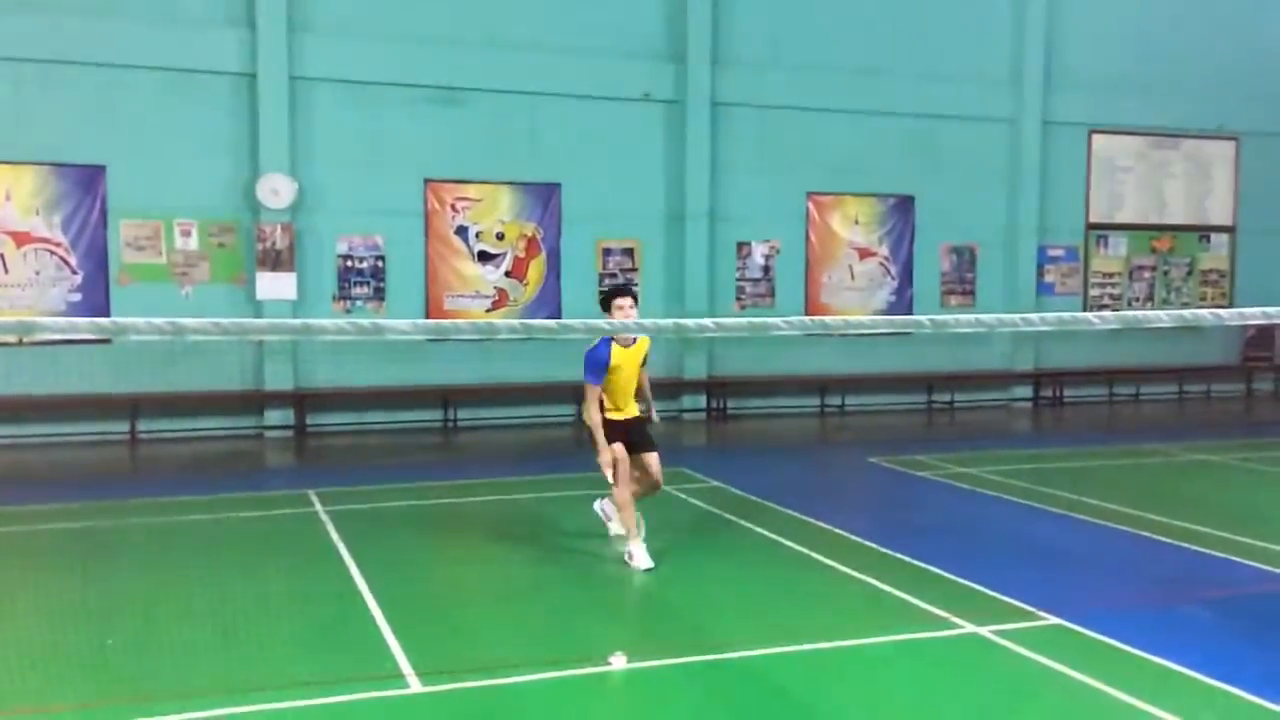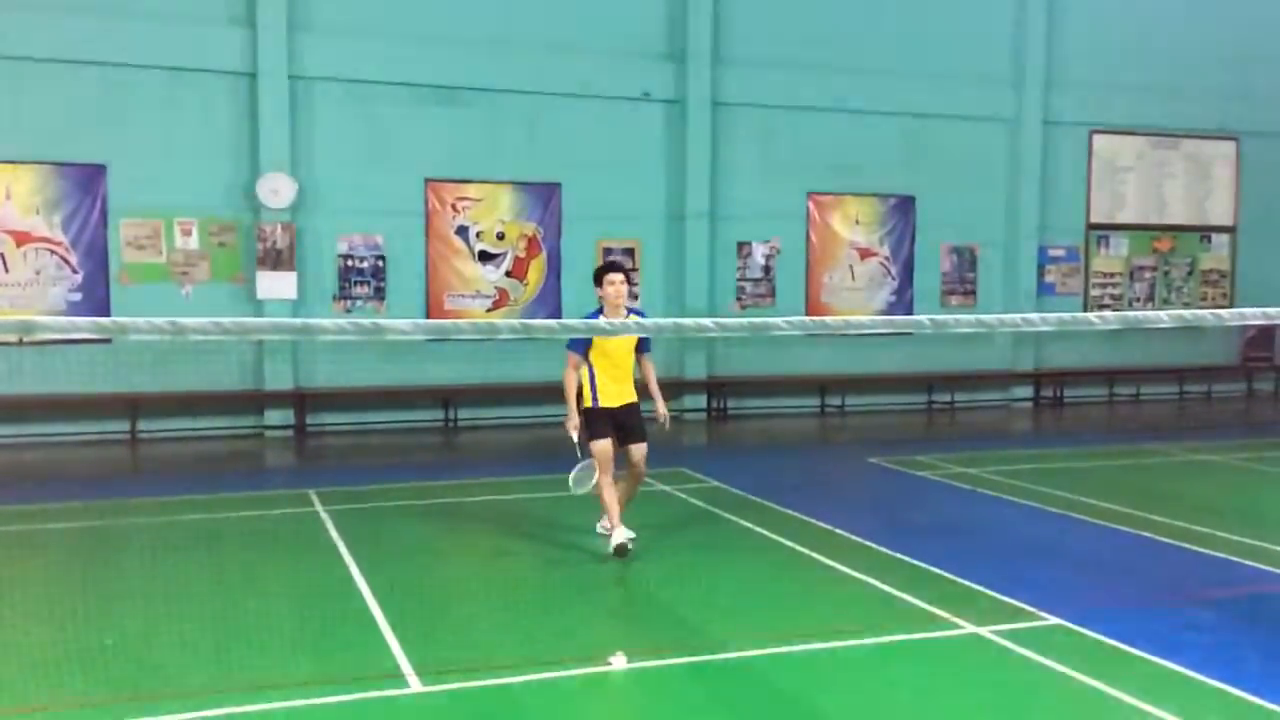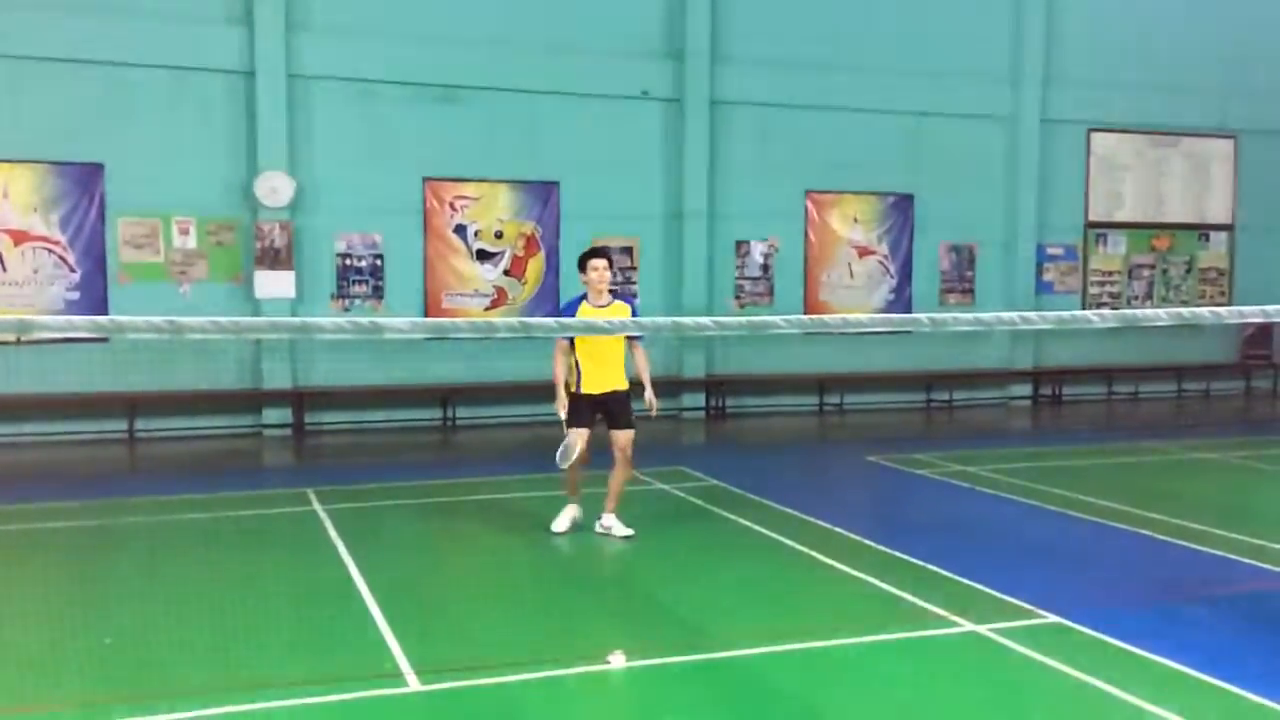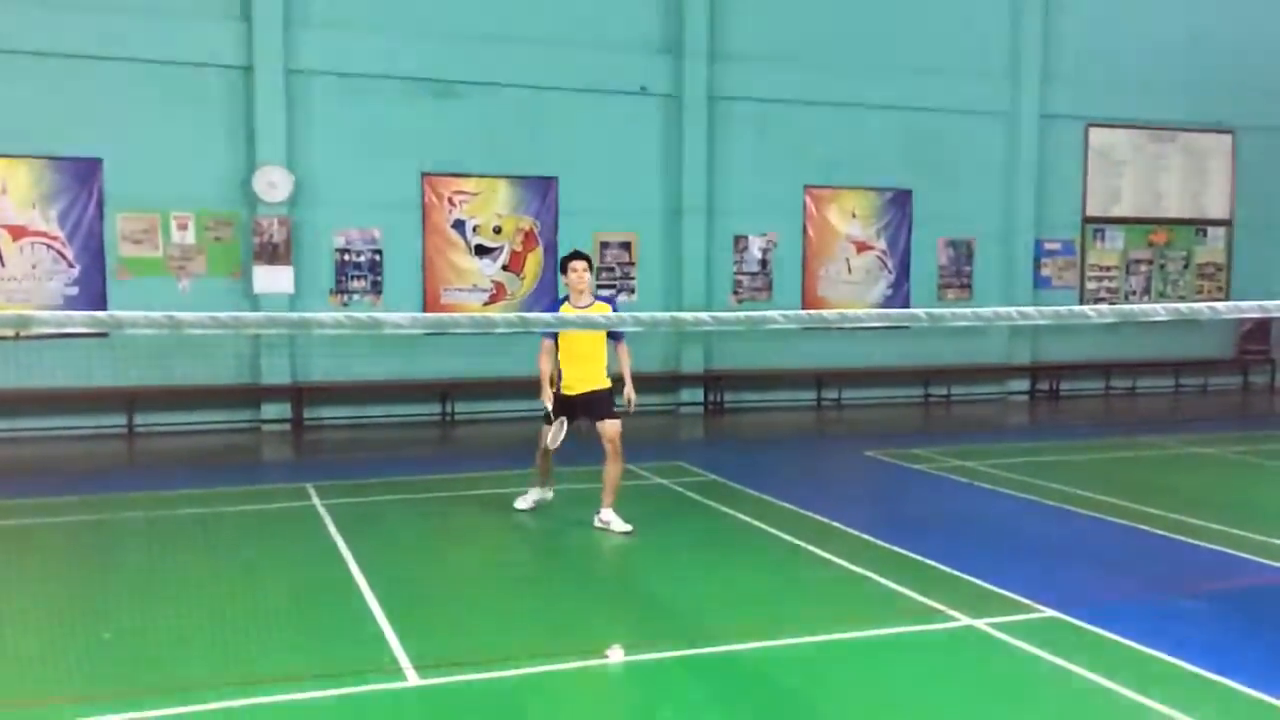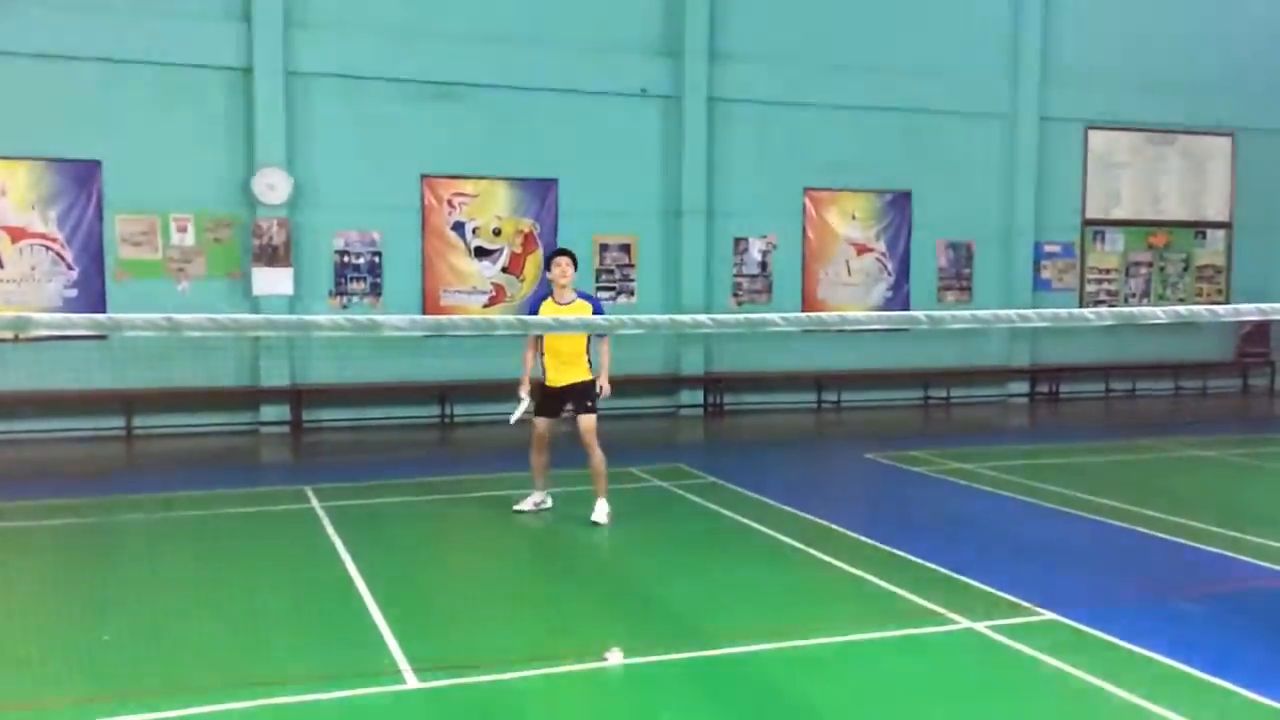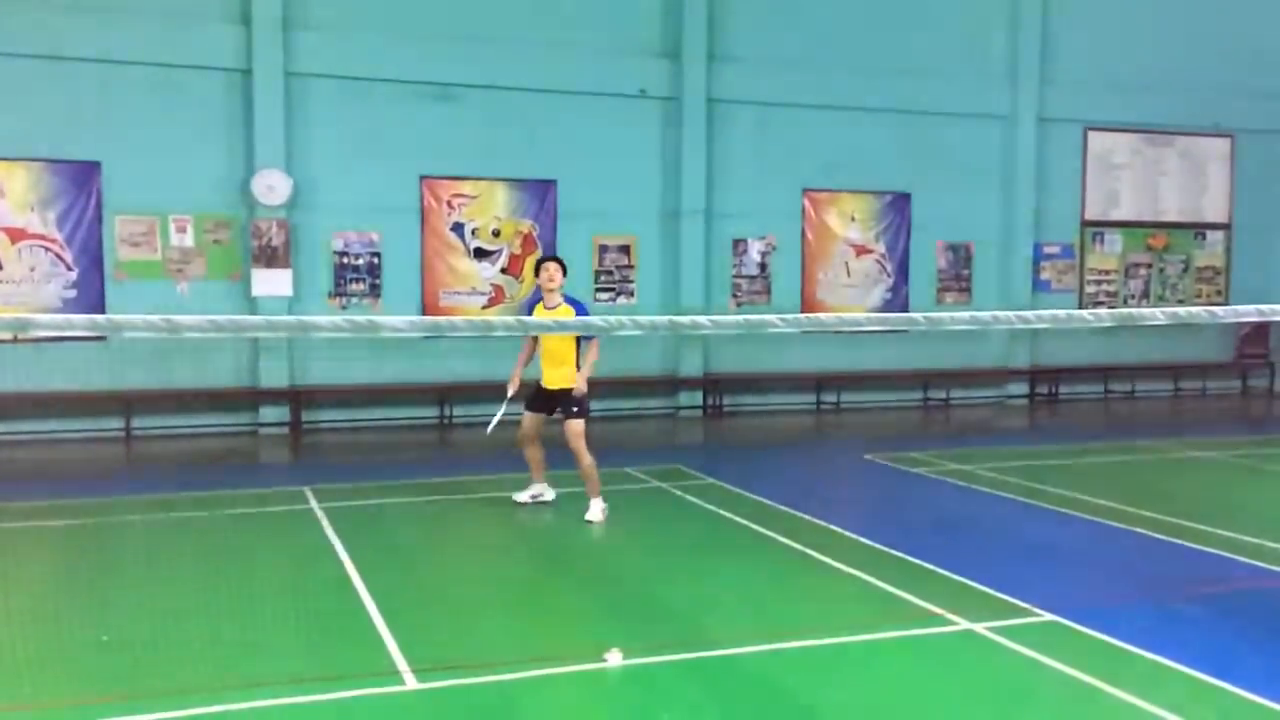
dt=0.2s
person 1, frame 1
left shoulder: (644, 338)
right shoulder: (599, 351)
right elbow: (591, 400)
left wrist: (650, 405)
right wrist: (602, 446)
left hip: (631, 414)
right hip: (603, 416)
left knee: (654, 478)
right knee: (623, 469)
left ankle: (609, 504)
right ankle: (633, 544)
person 1, frame 2
left shoulder: (640, 321)
right elbow: (572, 369)
left wrist: (658, 399)
right wrist: (572, 413)
left hip: (628, 404)
right hip: (596, 405)
left knee: (638, 468)
right knee: (605, 465)
left ankle: (610, 519)
right ankle: (616, 533)
person 1, frame 3
left shoulder: (627, 307)
right shoulder: (572, 310)
left elbow: (637, 348)
right elbow: (561, 353)
left wrist: (648, 386)
right wrist: (561, 393)
left hip: (616, 390)
right hip: (582, 391)
left knee: (624, 453)
right knee: (575, 452)
left ankle: (608, 516)
right ankle: (572, 507)
person 1, frame 4
left shoulder: (608, 309)
right shoulder: (555, 311)
left elbow: (621, 346)
right elbow: (546, 352)
left wrist: (628, 382)
right wrist: (546, 387)
left hip: (599, 389)
right hip: (564, 391)
left knee: (614, 445)
right knee: (546, 444)
left ankle: (606, 512)
right ankle: (541, 489)
person 1, frame 5
left shoulder: (590, 304)
right shoulder: (538, 304)
left elbow: (604, 340)
right elbow: (532, 343)
left wrist: (604, 374)
right wrist: (526, 378)
left hip: (582, 382)
right hip: (550, 383)
left knee: (589, 439)
right knee: (539, 438)
left ankle: (602, 501)
right ankle: (541, 495)
person 1, frame 6
left shoulder: (576, 309)
right shoulder: (534, 308)
left elbow: (592, 346)
left wrist: (583, 376)
right wrist: (518, 372)
left hip: (570, 386)
right hip: (546, 384)
left knee: (577, 444)
right knee: (526, 434)
left ankle: (597, 501)
right ankle: (541, 486)
